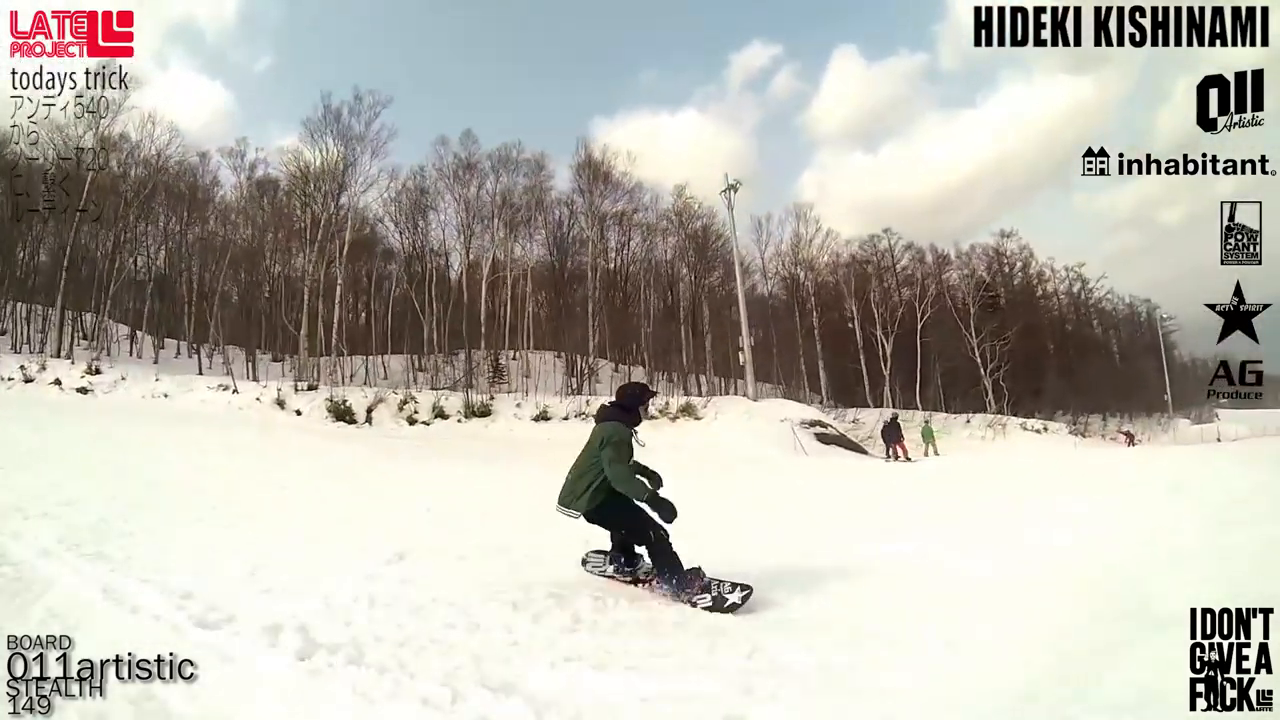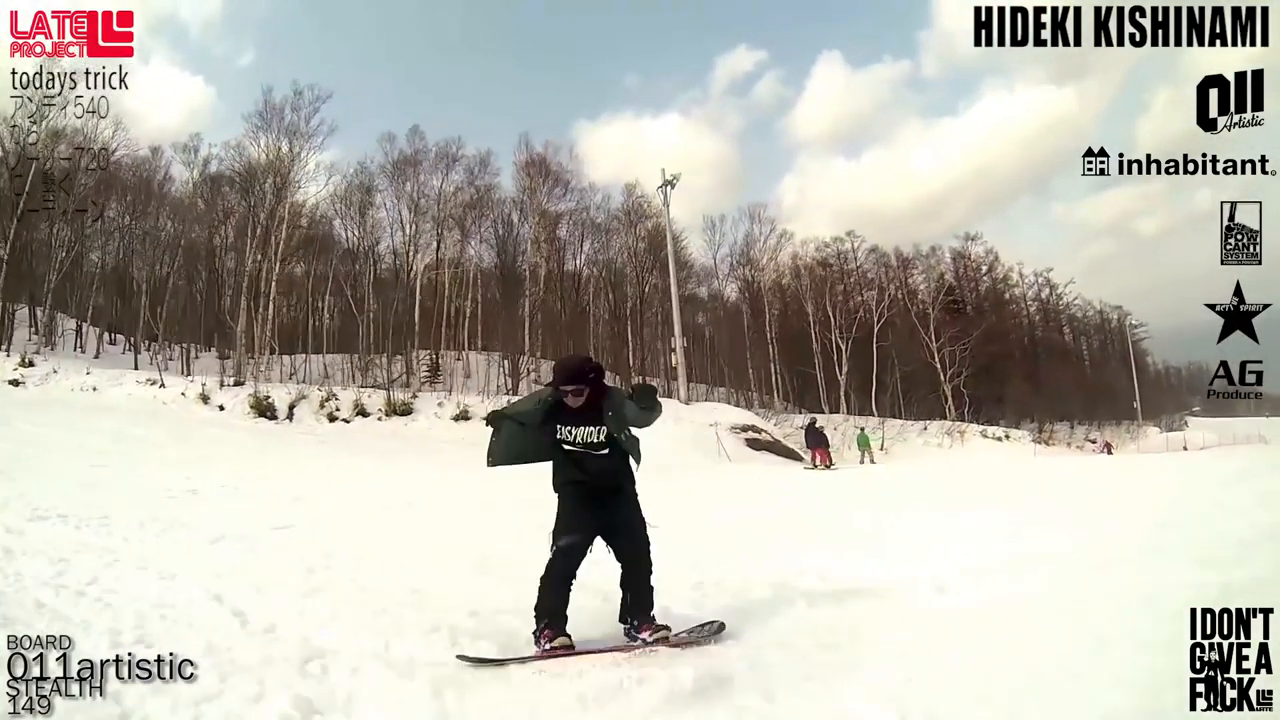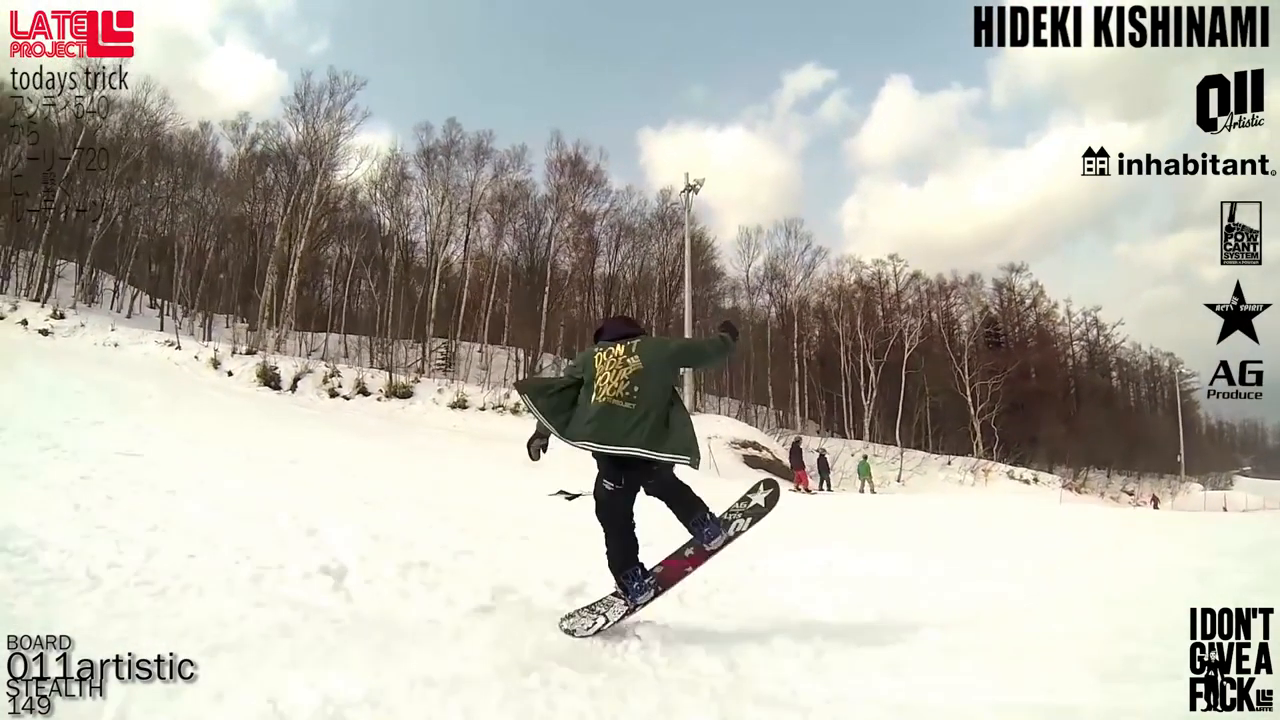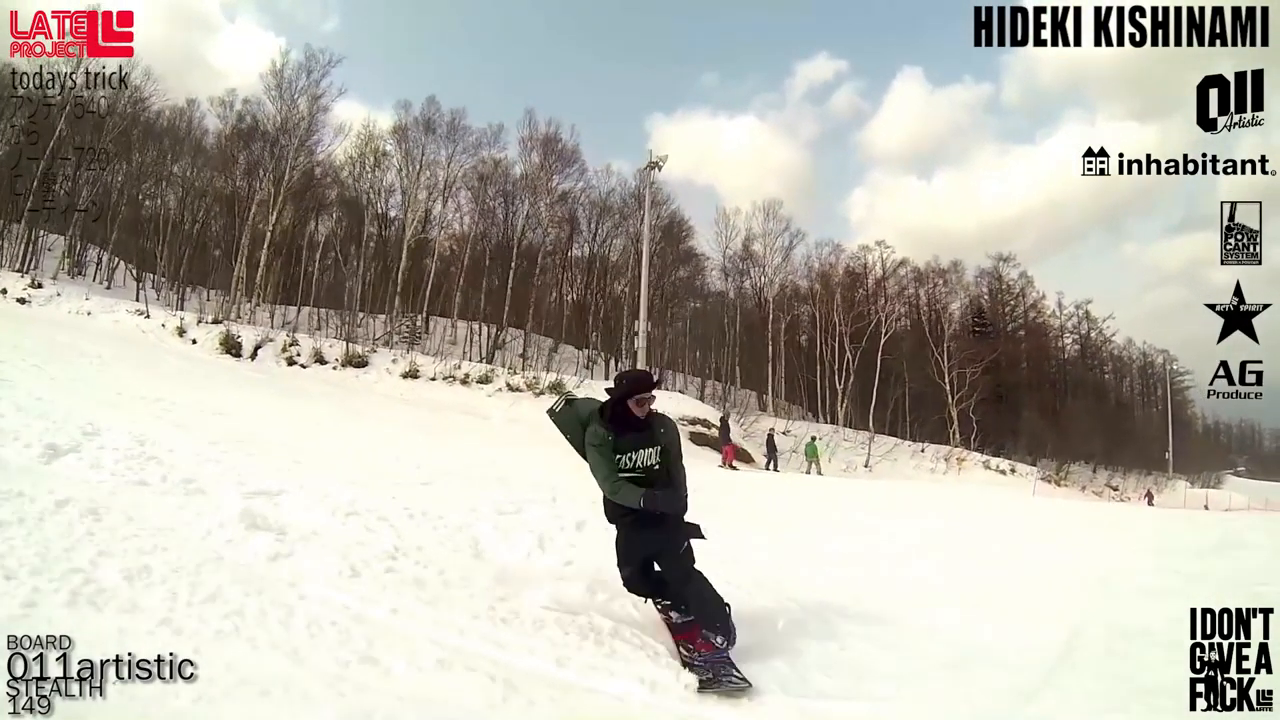
dt=1s
person 1, frame 1
left shoulder: (612, 424)
right shoulder: (616, 432)
right elbow: (619, 474)
left wrist: (644, 471)
right wrist: (653, 499)
left hip: (595, 492)
right hip: (598, 499)
left knee: (627, 517)
right knee: (653, 534)
left ankle: (622, 563)
right ankle: (679, 582)
person 1, frame 2
left shoulder: (613, 401)
right shoulder: (549, 402)
left elbow: (644, 414)
right elbow: (520, 410)
left wrist: (647, 398)
right wrist: (500, 416)
left hip: (615, 491)
right hip: (574, 491)
left knee: (636, 553)
right knee: (567, 554)
left ankle: (638, 622)
right ankle: (549, 629)
person 1, frame 3
left shoulder: (589, 358)
right shoulder: (657, 347)
left elbow: (559, 393)
right elbow: (711, 351)
left wrist: (540, 435)
right wrist: (727, 337)
left hip: (612, 456)
right hip: (655, 448)
left knee: (615, 523)
right knee: (668, 487)
left ankle: (634, 584)
right ankle: (707, 531)
person 1, frame 4
left shoulder: (662, 426)
right shoulder: (598, 434)
right elbow: (609, 483)
left wrist: (679, 501)
right wrist: (649, 499)
left hip: (666, 511)
right hip: (630, 518)
left knee: (678, 569)
right knee: (634, 578)
left ankle: (719, 629)
right ankle: (685, 600)
